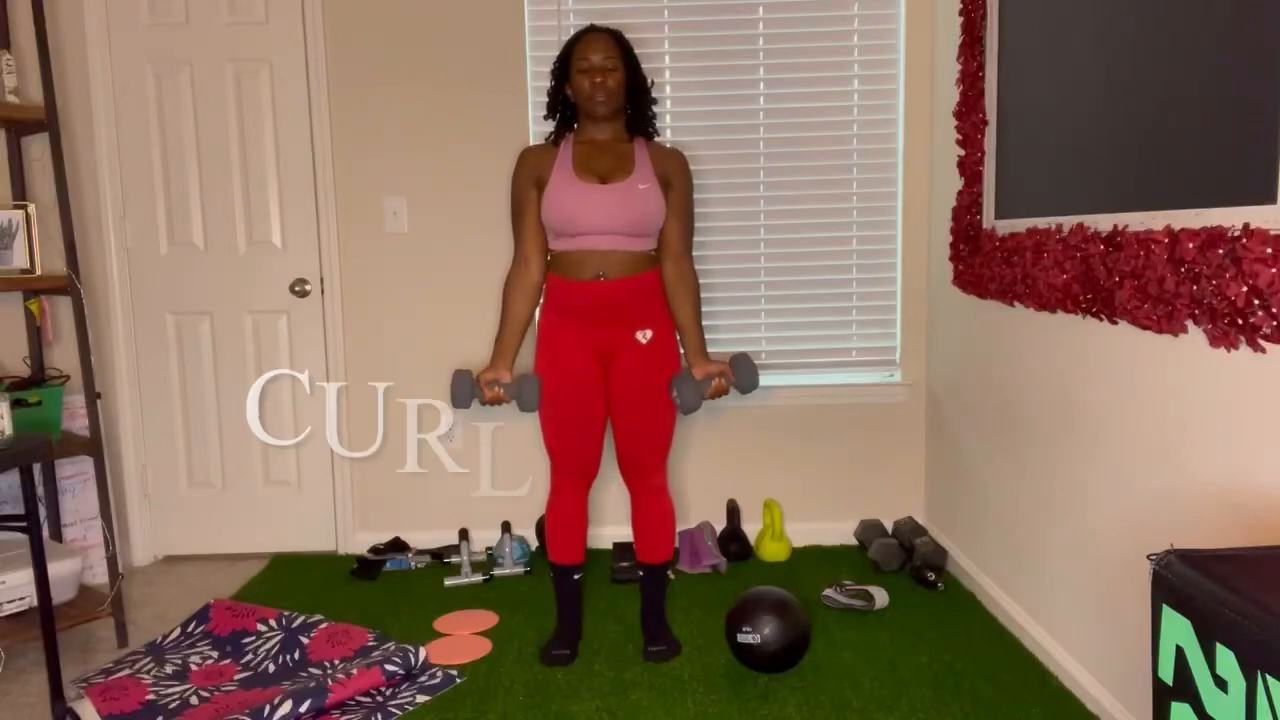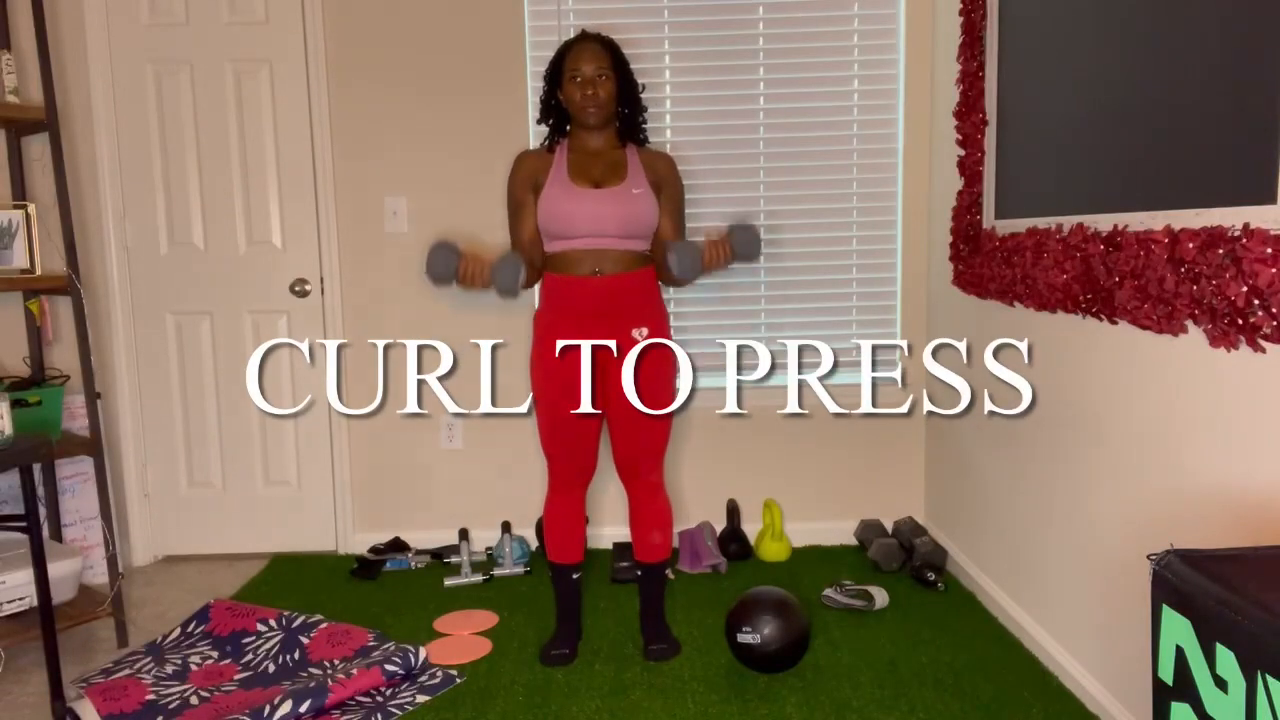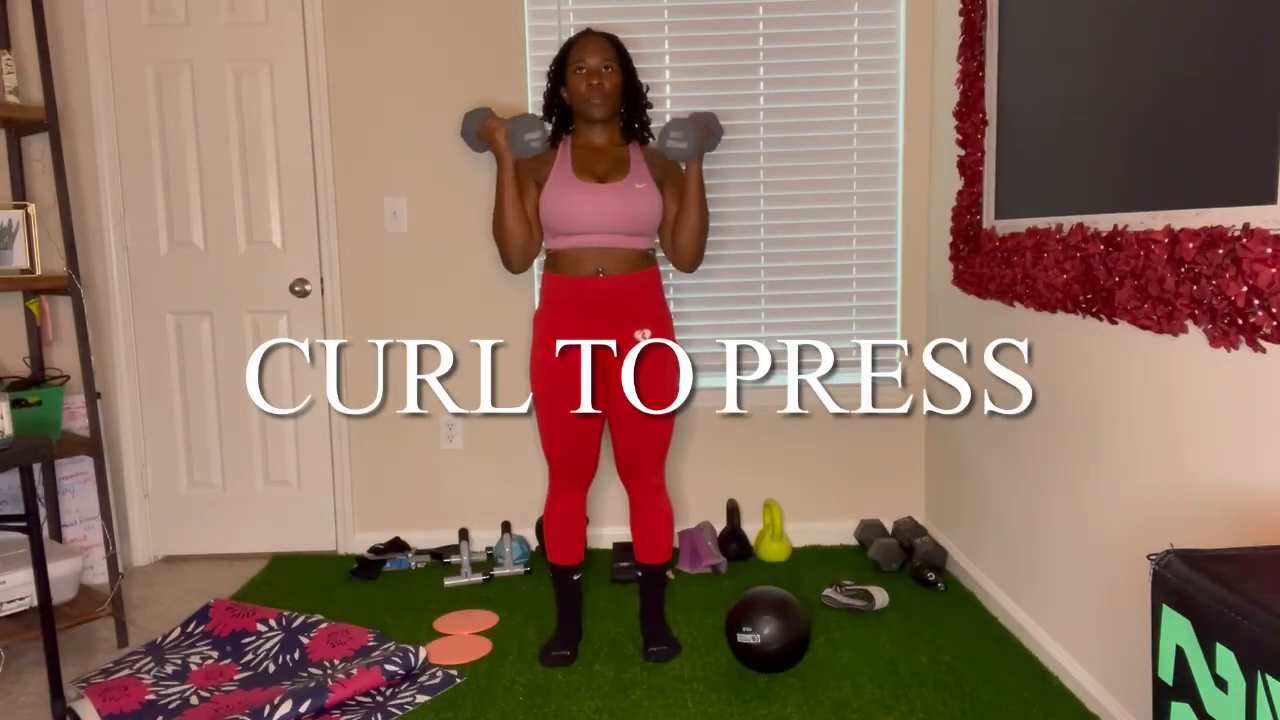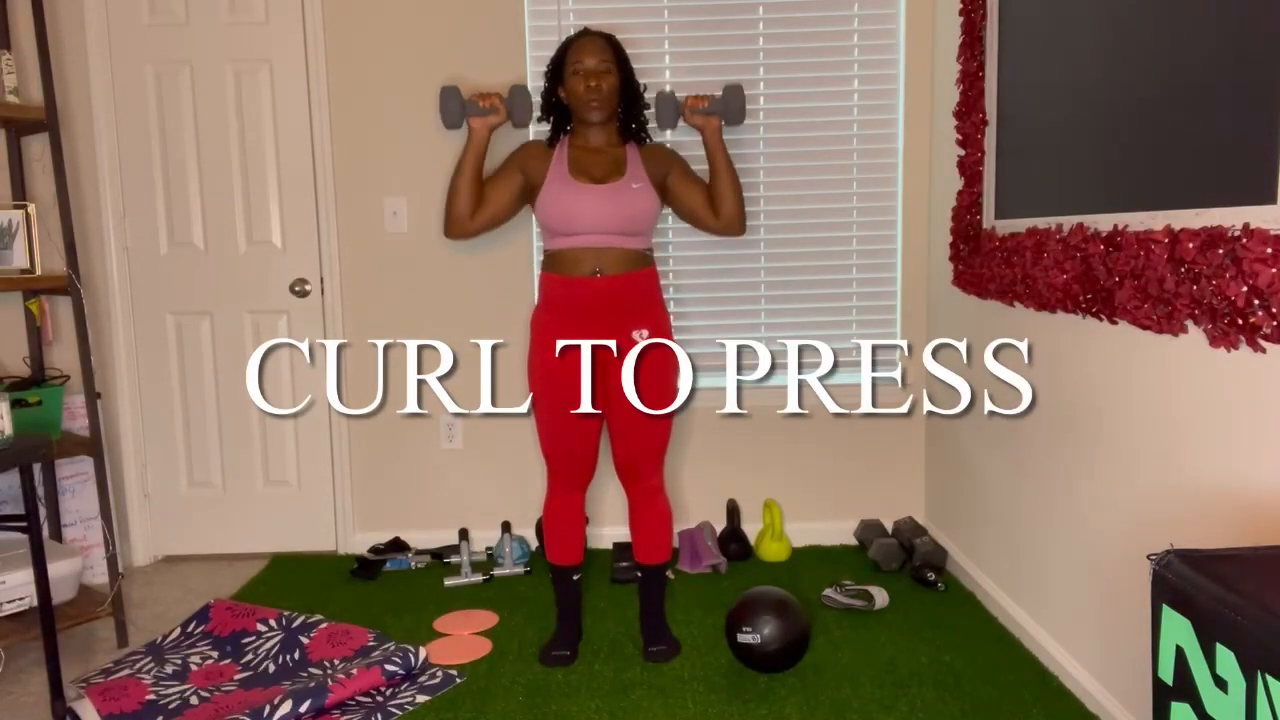
dt=0.7s
person 1, frame 1
left shoulder: (665, 164)
right shoulder: (539, 164)
left elbow: (677, 263)
right elbow: (527, 265)
left wrist: (697, 353)
right wrist: (502, 359)
left hip: (644, 327)
right hip: (566, 328)
left knee: (649, 477)
right knee: (568, 479)
left ankle: (654, 616)
right ankle: (567, 620)
person 1, frame 2
left shoulder: (656, 167)
right shoulder: (533, 168)
left elbow: (668, 262)
right elbow: (528, 262)
left wrist: (701, 261)
right wrist: (490, 274)
left hip: (640, 328)
right hip: (562, 330)
left knee: (644, 474)
right knee: (566, 477)
left ankle: (653, 615)
right ankle: (567, 619)
person 1, frame 3
left shoulder: (656, 162)
right shoulder: (539, 163)
left elbow: (687, 254)
right elbow: (516, 254)
left wrist: (694, 166)
right wrist: (504, 164)
left hip: (641, 327)
right hip: (564, 329)
left knee: (645, 477)
right knee: (567, 479)
left ankle: (654, 616)
right ankle: (568, 619)
person 1, frame 4
left shoulder: (654, 160)
right shoulder: (535, 160)
left elbow: (729, 220)
right elbow: (460, 223)
left wrist: (712, 136)
right wrist: (477, 137)
left hip: (639, 327)
right hip: (562, 329)
left knee: (644, 477)
right knee: (566, 479)
left ankle: (653, 615)
right ankle: (568, 620)
